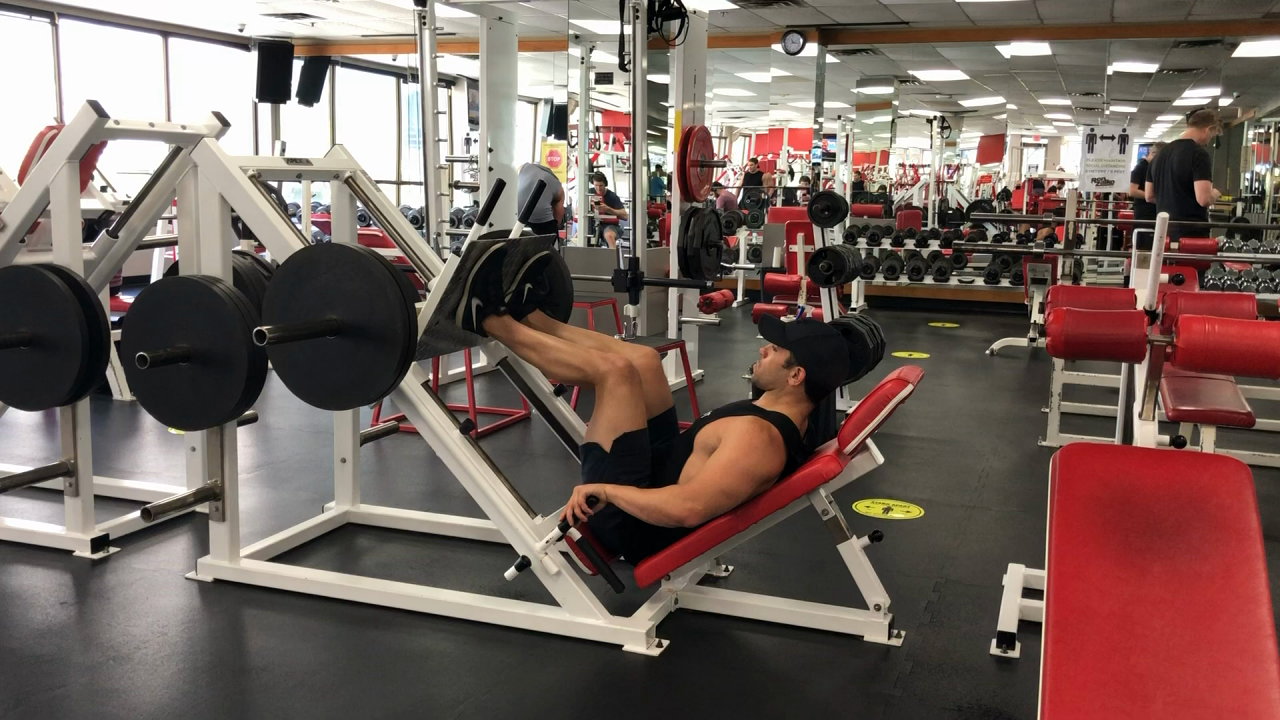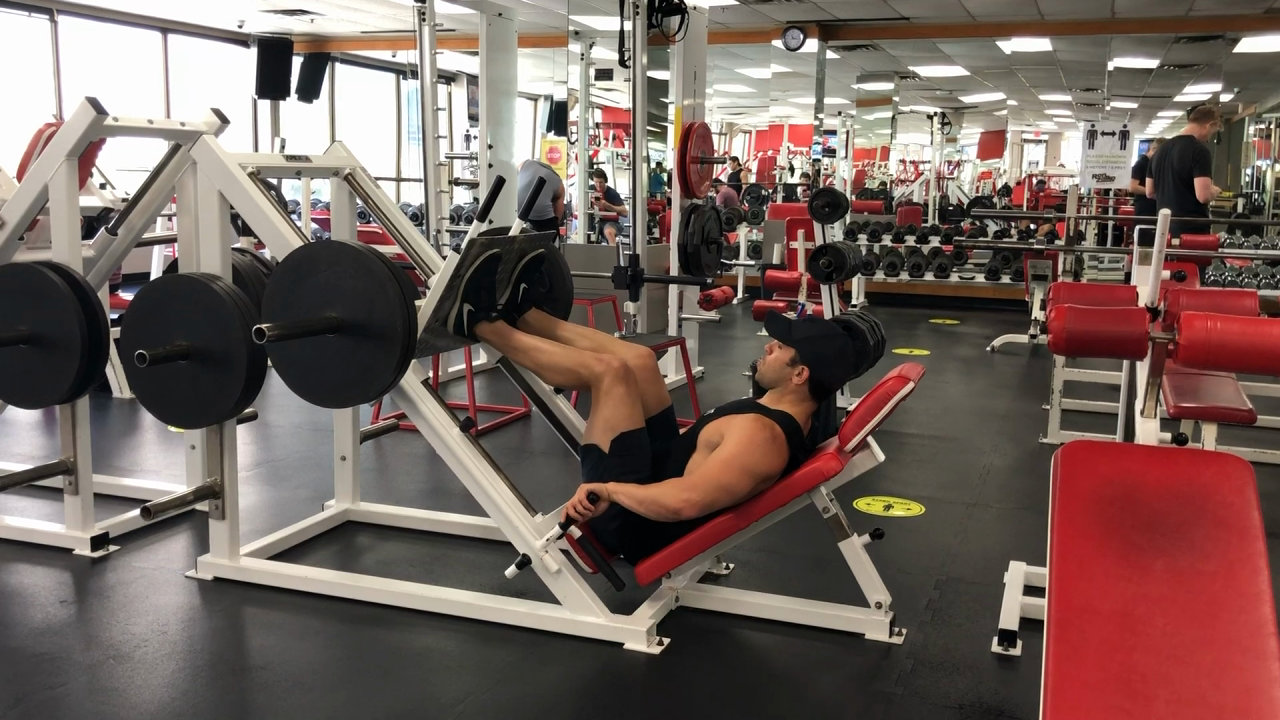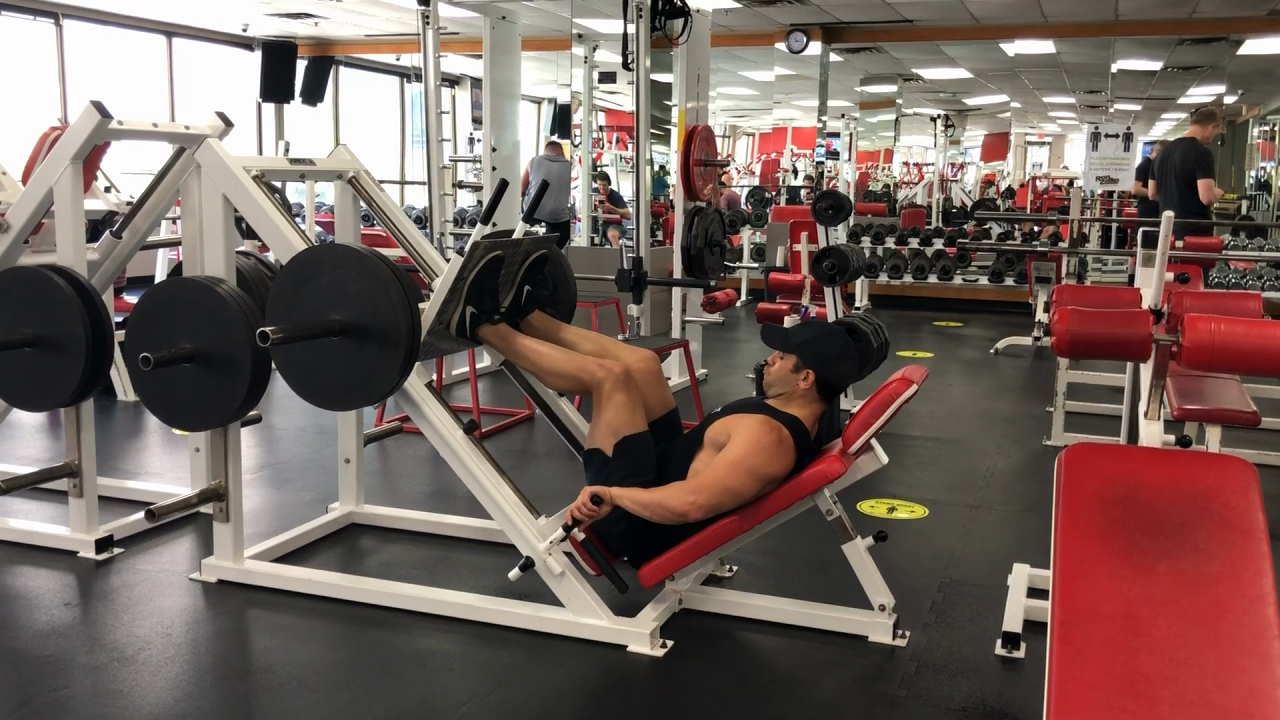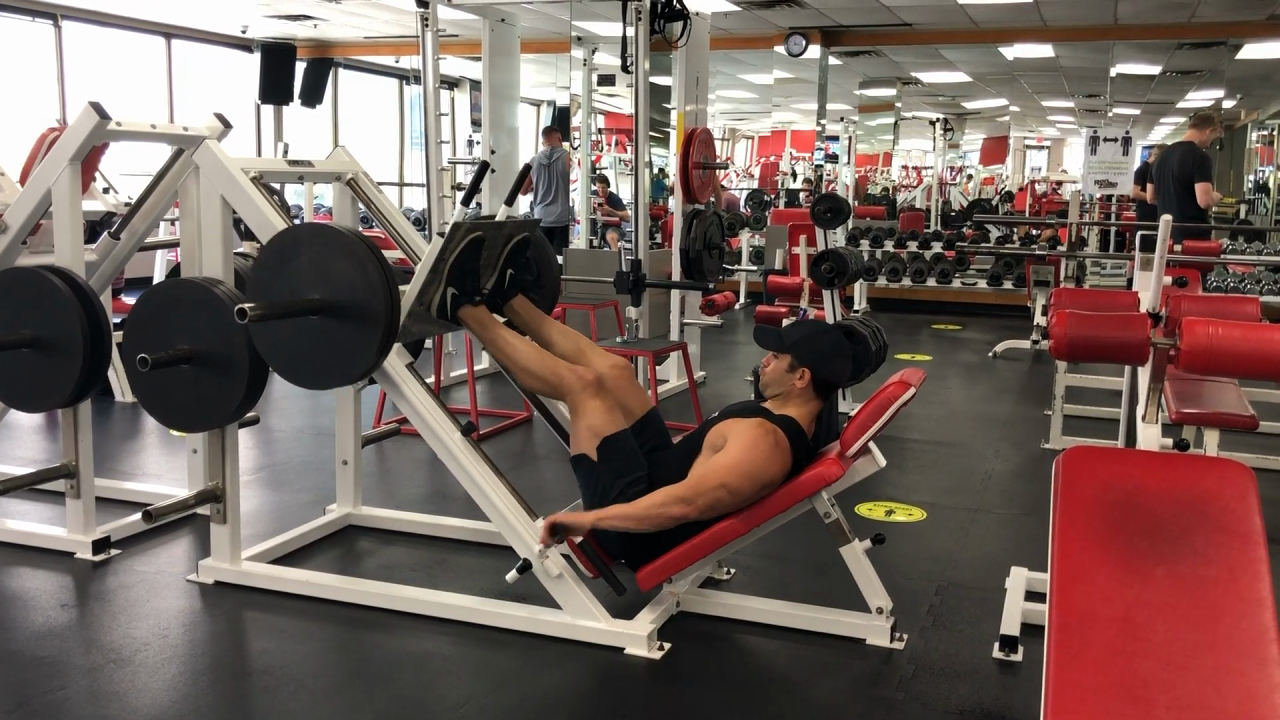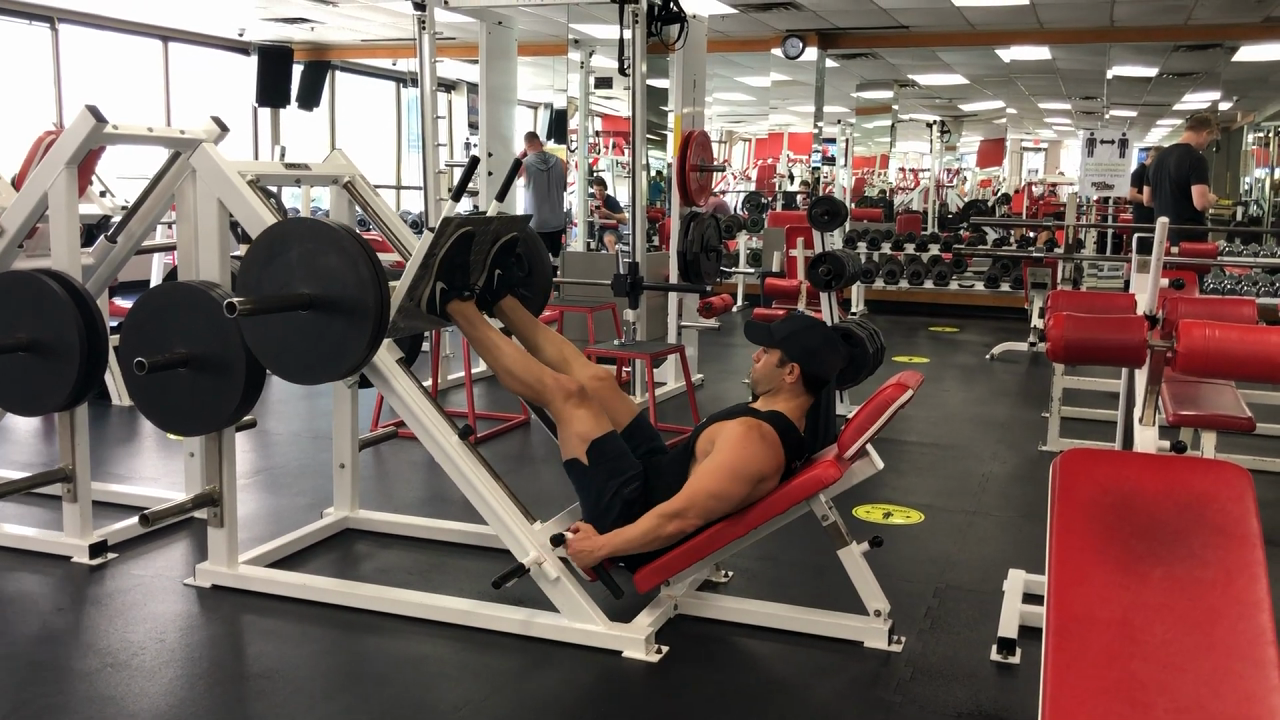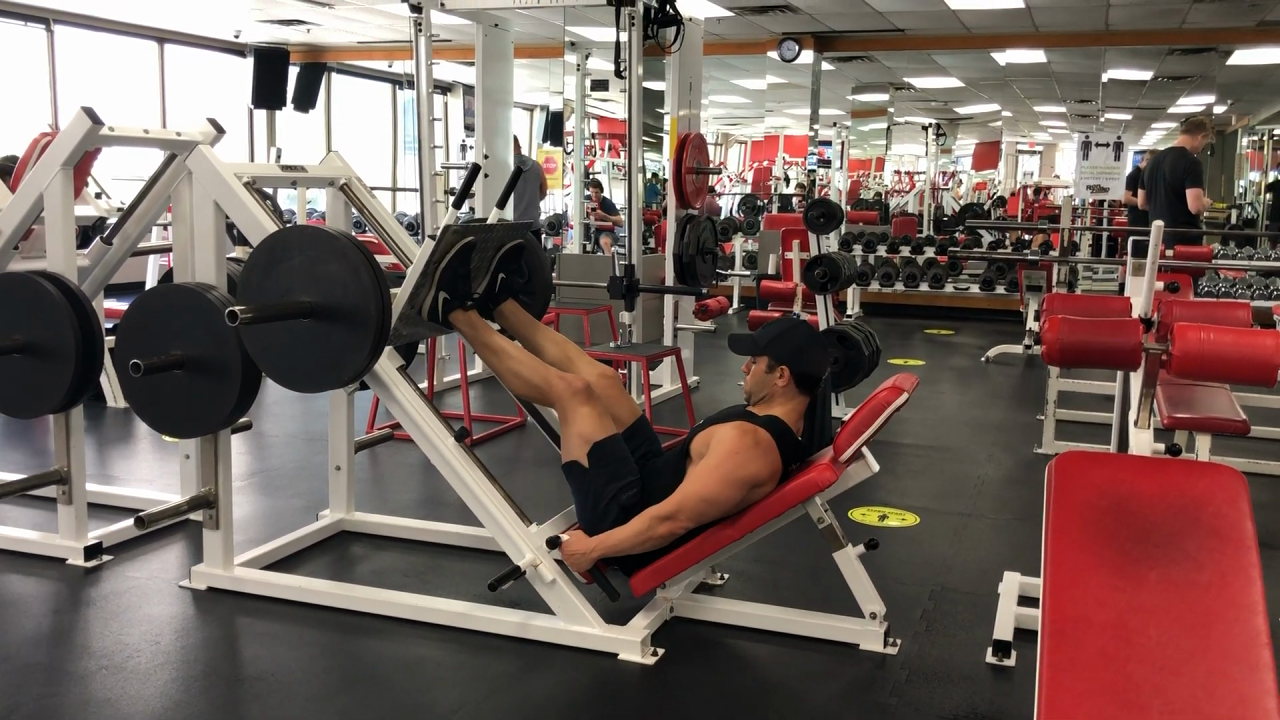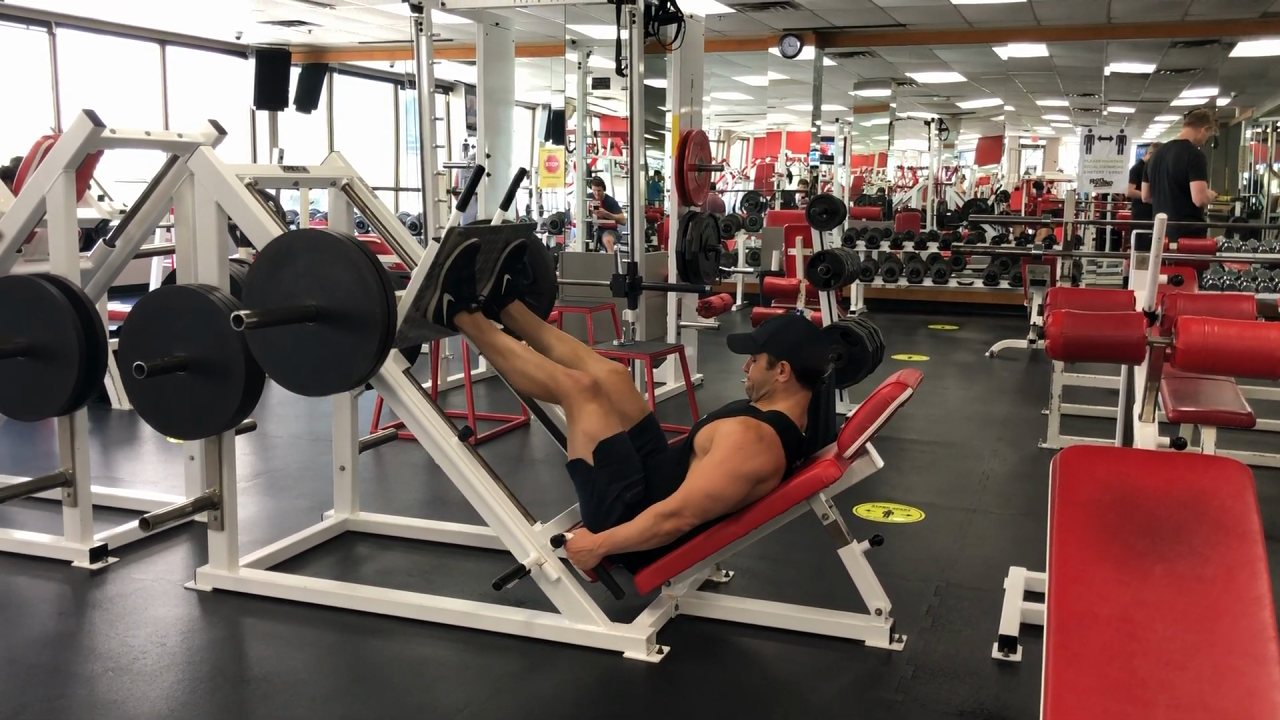
dt=0.7s
person 1, frame 1
left shoulder: (758, 437)
right shoulder: (786, 423)
left elbow: (686, 510)
left wrist: (603, 491)
left hip: (628, 523)
left knee: (614, 369)
right knee: (642, 361)
left ankle: (491, 318)
right ankle: (524, 312)
person 1, frame 2
left shoulder: (761, 435)
right shoulder: (787, 421)
left elbow: (685, 502)
left wrist: (607, 489)
left hip: (630, 522)
left knee: (609, 370)
right knee: (638, 360)
left ankle: (483, 323)
right ankle: (520, 312)
person 1, frame 3
left shoulder: (767, 437)
right shoulder: (794, 422)
left elbow: (690, 504)
left wrist: (611, 493)
left hip: (635, 523)
left knee: (610, 374)
right knee: (641, 364)
left ankle: (484, 325)
right ankle: (525, 315)
person 1, frame 4
left shoulder: (765, 441)
right shoulder: (790, 426)
left elbow: (684, 504)
left wrist: (589, 518)
left hip: (635, 531)
left knee: (584, 382)
right knee: (613, 370)
left ankle: (466, 307)
right ankle: (508, 299)
person 1, frame 5
left shoulder: (754, 438)
right shoulder: (787, 424)
left elbow: (682, 518)
left wrist: (601, 547)
left hip: (632, 512)
right hip: (656, 474)
left knee: (567, 392)
right knee: (595, 380)
left ankle: (456, 303)
right ankle: (496, 296)
person 1, frame 6
left shoulder: (749, 443)
right shoulder: (784, 428)
left elbow: (673, 520)
left wrist: (593, 548)
left hip: (628, 516)
right hip: (652, 478)
left knee: (573, 389)
right knee: (601, 380)
left ankle: (457, 311)
right ankle: (497, 301)
person 1, frame 7
left shoulder: (752, 438)
right shoulder: (791, 425)
left elbow: (678, 519)
left wrist: (598, 544)
left hip: (631, 517)
left knee: (578, 386)
right knee: (608, 375)
left ankle: (461, 313)
right ankle: (503, 304)
